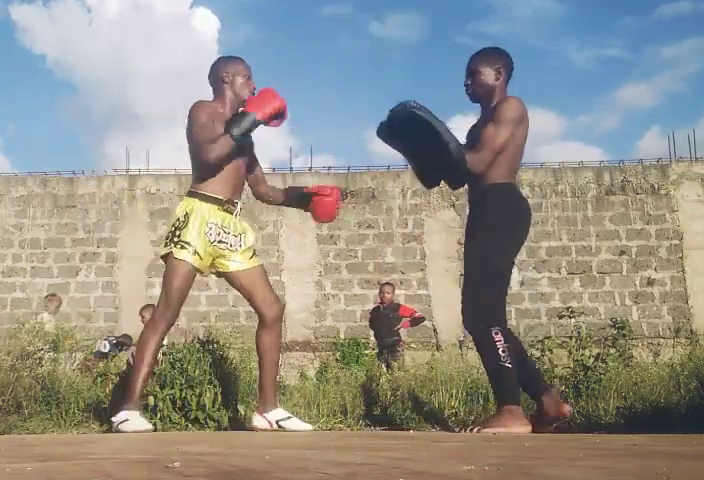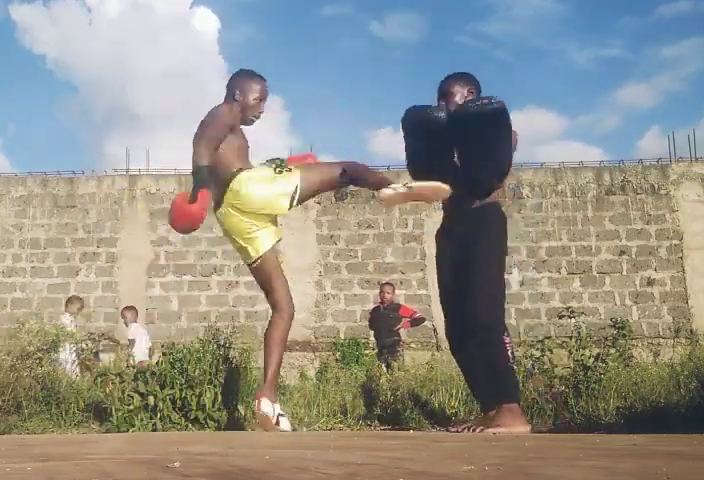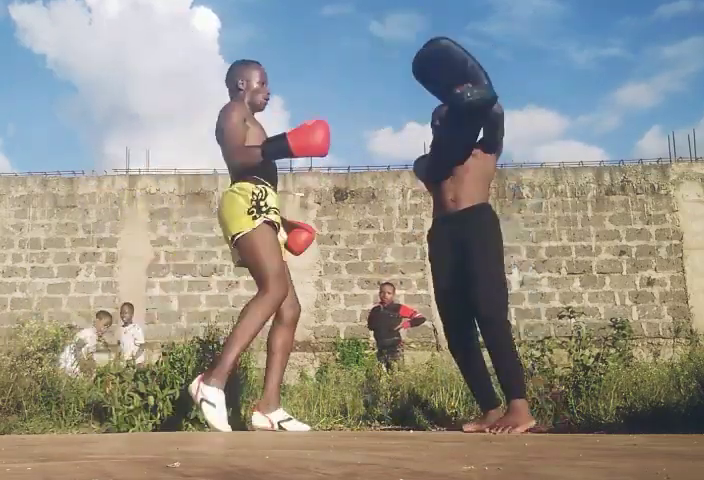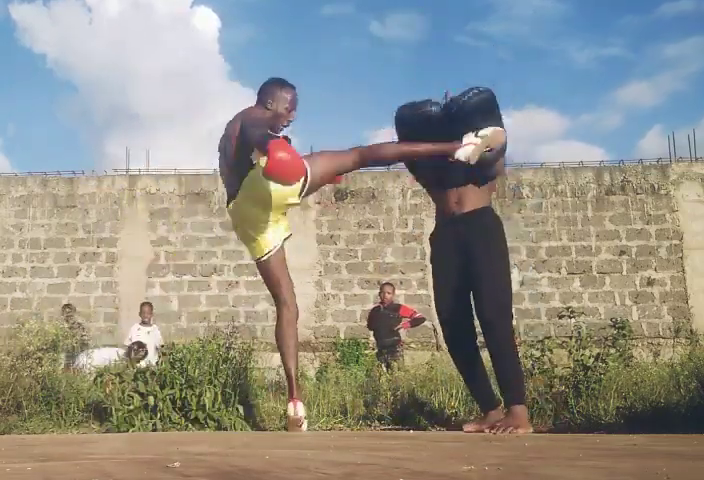
dt=0.3s
person 1, frame 1
left shoulder: (509, 108)
right shoulder: (482, 123)
left elbow: (475, 164)
right elbow: (464, 170)
left hip: (499, 208)
right hip: (487, 213)
left knee: (481, 309)
right knee: (485, 311)
left ankle: (512, 412)
right ankle: (548, 400)
person 1, frame 2
left shoulder: (501, 132)
left elbow: (489, 181)
right elbow: (427, 181)
right wrist: (429, 153)
left hip: (484, 223)
right hip: (451, 231)
left knee: (486, 312)
right knee: (458, 328)
left ankle: (512, 411)
right ankle: (492, 409)
person 1, frame 3
left shoulder: (484, 148)
right shoulder: (422, 164)
left elbow: (493, 114)
right elbow: (430, 173)
left wrist: (475, 84)
right wrist: (445, 131)
left hip: (479, 224)
right hip: (441, 231)
left knee: (490, 310)
right knee: (457, 321)
left ankle: (519, 407)
right ankle: (492, 407)
person 1, frame 4
left shoulder: (480, 158)
right shoulder: (435, 164)
left elbow: (493, 170)
right elbow: (424, 174)
right wrist: (426, 146)
left hip: (482, 229)
right hip: (445, 235)
left knee: (494, 315)
right knee: (454, 327)
left ankle: (517, 411)
right ankle: (491, 408)
person 2, frame 1
left shoulder: (242, 134)
right shoulder: (201, 111)
left elbow: (264, 191)
right elbow: (207, 156)
left wrist: (305, 197)
right wrist: (249, 116)
left hip: (233, 228)
right hip: (200, 218)
left knee: (271, 312)
right knee: (166, 313)
left ankle: (268, 408)
right ankle: (129, 408)
person 2, frame 2
left shoulder: (228, 134)
right shoulder: (222, 114)
right elbow: (203, 139)
left wrist: (285, 168)
right wrist: (201, 182)
left hip: (236, 215)
right hip: (252, 188)
left knee: (283, 308)
right knee: (347, 168)
left ankle: (268, 398)
right ankle: (392, 189)
person 2, frame 3
left shoulder: (248, 123)
right shoulder: (233, 111)
right elbow: (237, 154)
left wrist: (284, 223)
right wrist: (285, 147)
left hip: (260, 207)
right hip: (249, 202)
left knee: (290, 310)
right knee: (274, 291)
left ankle: (268, 408)
right ankle: (213, 381)
person 2, frame 4
left shoulder: (228, 141)
right shoulder: (248, 117)
left elbow: (233, 189)
right elbow: (251, 131)
right wrist: (269, 143)
left hip: (245, 212)
right hip: (266, 181)
left knee: (287, 306)
right knee: (361, 153)
left ankle: (295, 400)
right ankle: (455, 147)
